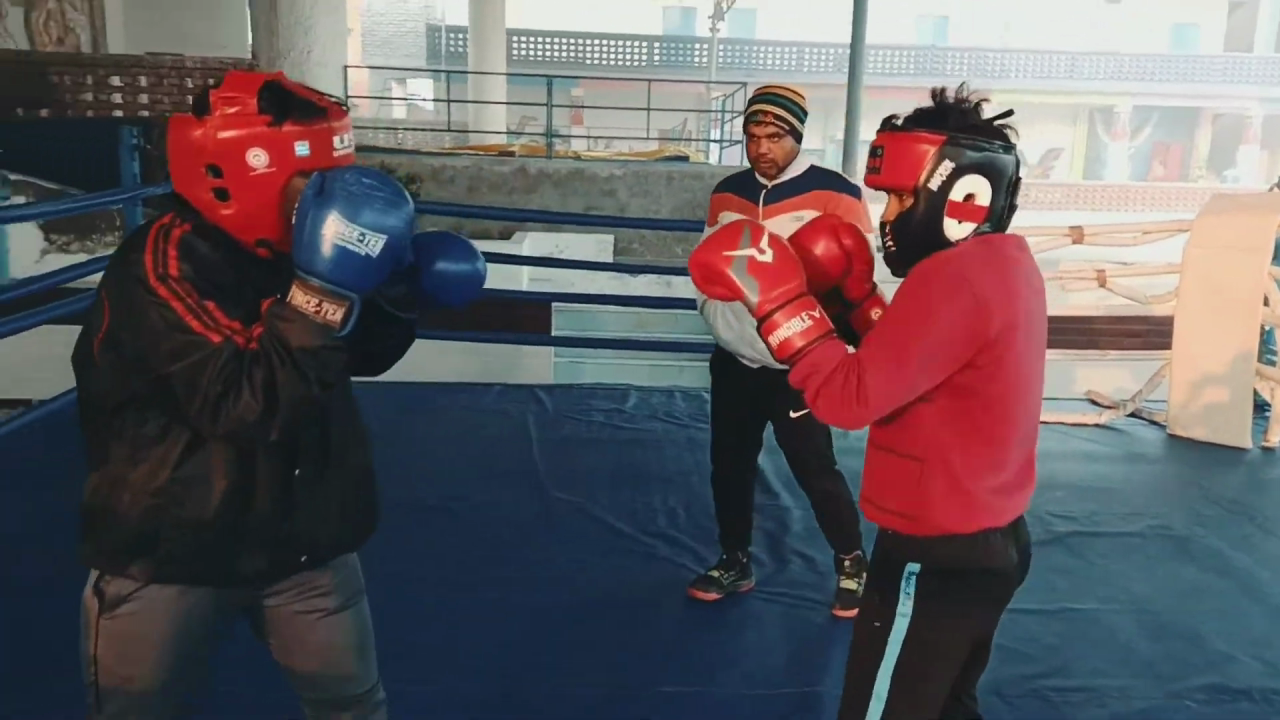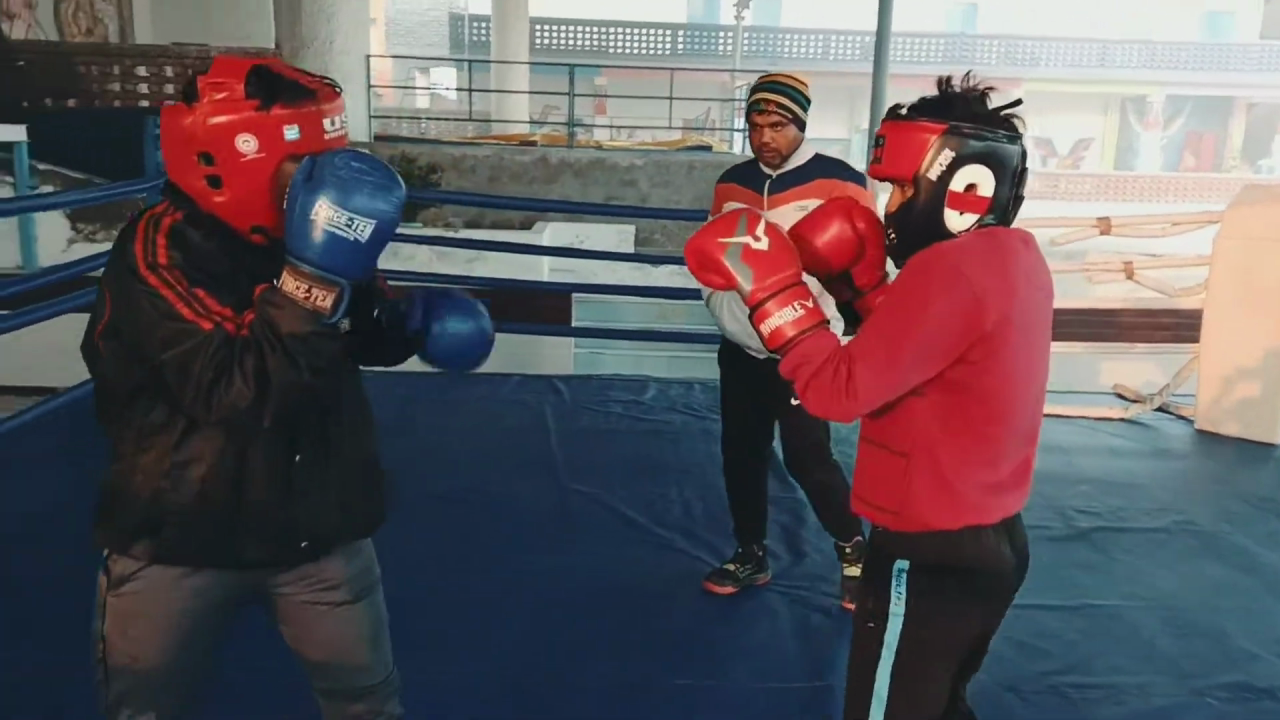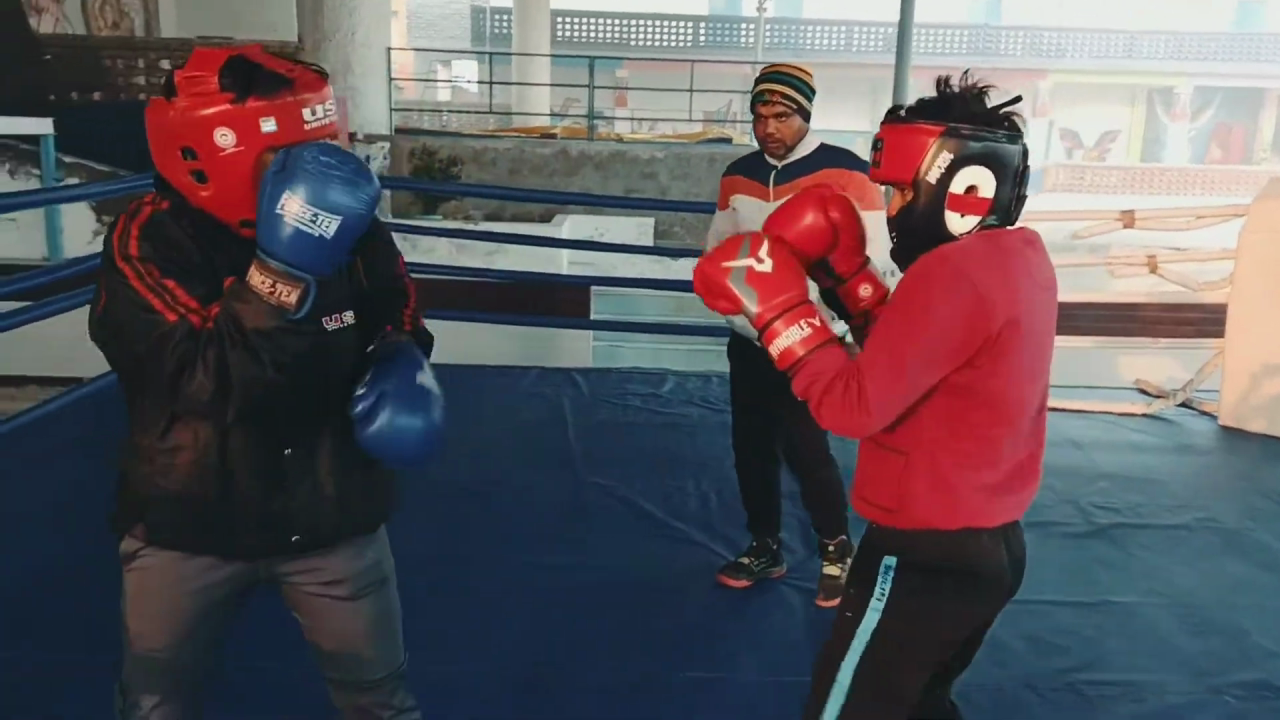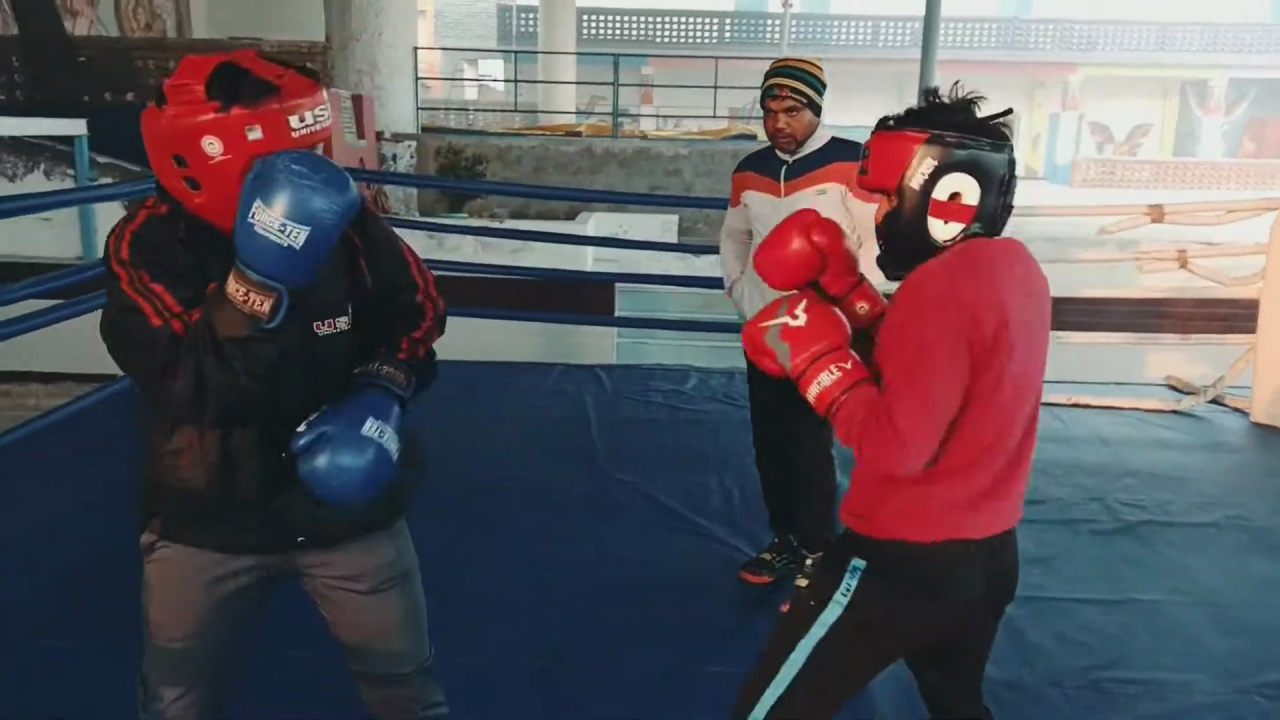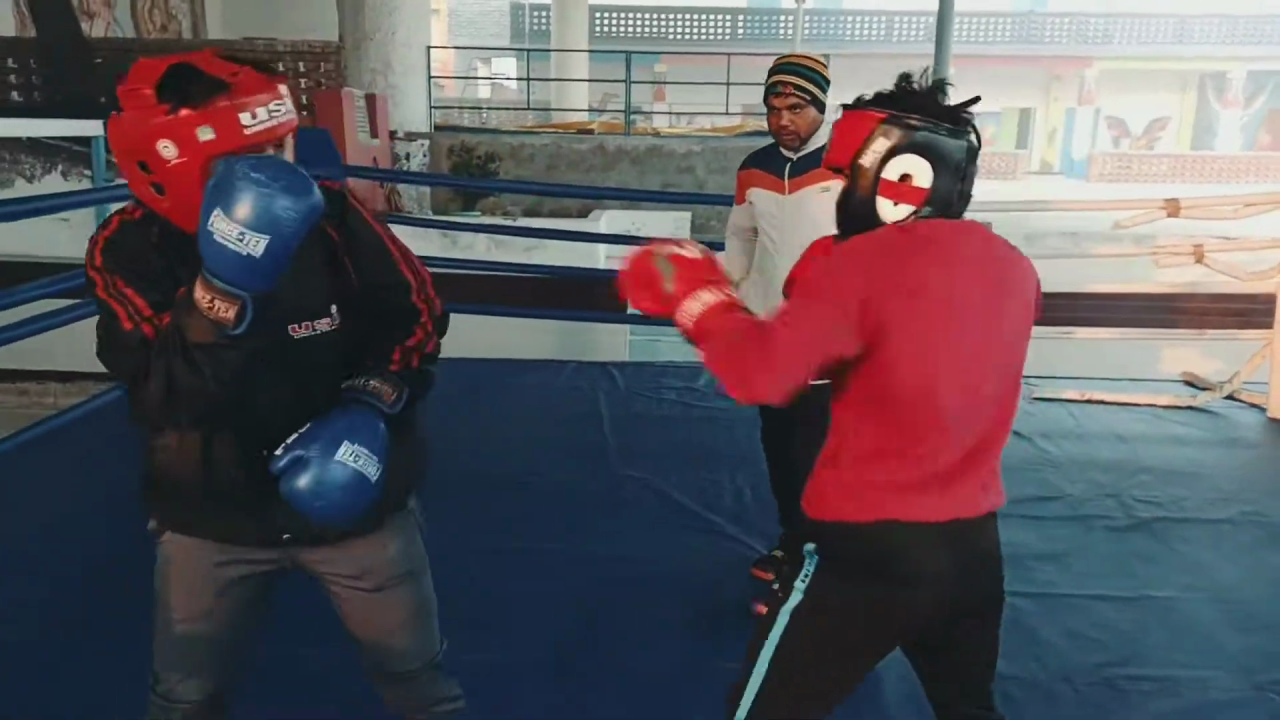
dt=0.1s
person 1, frame 1
left shoulder: (303, 240)
right shoulder: (165, 264)
left elbow: (353, 349)
right elbow: (250, 404)
left wrist: (408, 286)
right wrist: (323, 284)
left hip: (305, 535)
right hip: (164, 553)
person 1, frame 2
left shoulder: (308, 229)
right shoulder: (162, 252)
left elbow: (358, 338)
right elbow: (243, 392)
left wrist: (414, 320)
right wrist: (317, 272)
left hip: (315, 524)
right hip: (177, 536)
person 1, frame 3
left shoulder: (340, 215)
right shoulder: (150, 243)
left elbow: (392, 305)
right elbow: (213, 387)
left wrist: (401, 364)
right wrist: (284, 267)
left hip: (330, 510)
right hip: (188, 527)
person 1, frame 4
left shoulder: (346, 221)
right shoulder: (147, 247)
left elbow: (415, 308)
right elbow: (199, 390)
left wrist: (380, 394)
right wrist: (262, 274)
left hip: (347, 504)
right hip: (207, 520)
person 1, frame 5
left shoulder: (332, 217)
right shoulder: (123, 250)
left elbow: (419, 314)
right elbow: (173, 397)
left wrist: (370, 406)
right wrist: (226, 280)
left hip: (351, 501)
right hip: (207, 524)
person 2, frame 1
left shoulder: (954, 279)
right shoulder: (1008, 264)
left elbow: (850, 399)
left wrist: (777, 297)
left hip: (939, 561)
right hip: (992, 543)
person 2, frame 2
left shoulder: (950, 271)
right shoulder: (1014, 259)
left elbow: (842, 390)
left wrist: (772, 285)
right wrist: (865, 283)
left hip: (932, 555)
right hip: (990, 540)
person 2, frame 3
left shoulder: (955, 275)
right shoulder: (1023, 259)
left elbow: (856, 404)
left wrist: (772, 300)
right wrist: (848, 273)
left hip: (920, 555)
right hip: (992, 545)
person 2, frame 4
left shoulder: (943, 289)
right shoulder: (1014, 271)
left elbow: (898, 443)
left wrist: (813, 360)
right wrist: (846, 295)
left hip: (904, 561)
right hip: (989, 552)
person 2, frame 5
left shoulder: (866, 265)
right shoulder: (1012, 270)
left elbow: (760, 375)
left wrist: (687, 287)
left hip: (860, 551)
right hip: (971, 540)
person 3, frame 1
left shoulder: (833, 193)
right shoulder: (727, 192)
right wrist: (715, 313)
right hip: (733, 359)
left knee: (814, 468)
right knee: (729, 463)
left ankle: (852, 562)
right ankle: (735, 560)
person 3, frame 2
left shoulder: (837, 181)
right shoulder: (732, 183)
right wrist: (721, 305)
right hip: (742, 350)
left knee: (808, 457)
right knee: (740, 453)
left ankle: (851, 546)
right ankle: (751, 553)
person 3, frame 3
left shoulder: (843, 171)
right shoulder: (738, 174)
right elbow: (720, 242)
left wrist: (828, 309)
right hip: (750, 340)
left knee: (804, 448)
right knee: (751, 447)
left ankle: (835, 548)
right ankle: (765, 545)
person 3, frame 4
left shoulder: (853, 166)
right shoulder: (751, 170)
right elbow: (733, 238)
right wrist: (743, 295)
left knee: (809, 442)
right knee: (770, 443)
left ankle: (817, 553)
right ankle: (786, 541)
person 3, frame 5
right shoulder: (755, 167)
right elbow: (740, 234)
right wrist: (747, 299)
left knee: (811, 441)
right knee: (776, 441)
right ankle: (792, 540)
